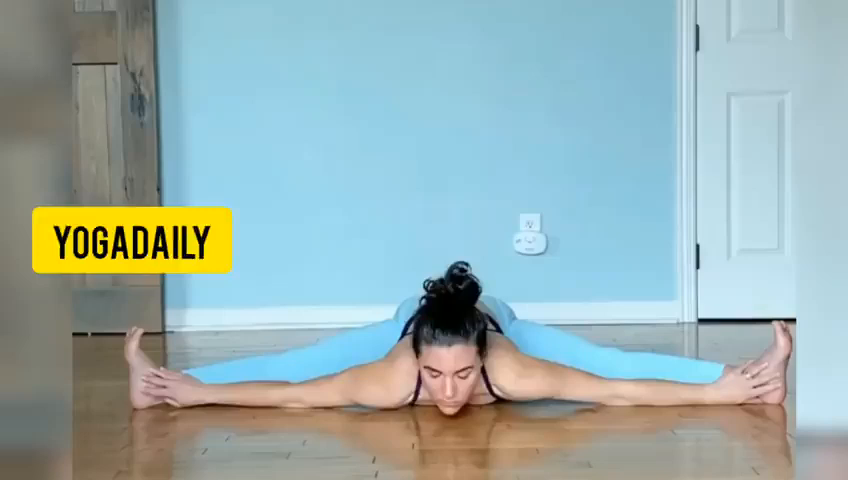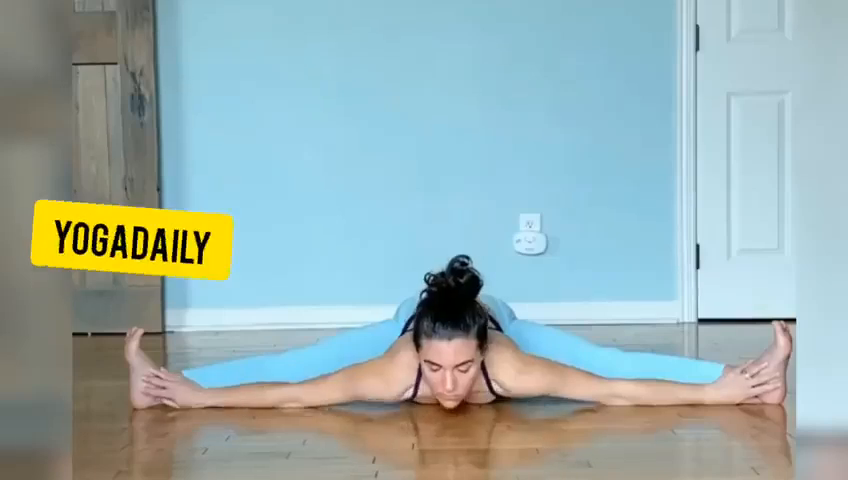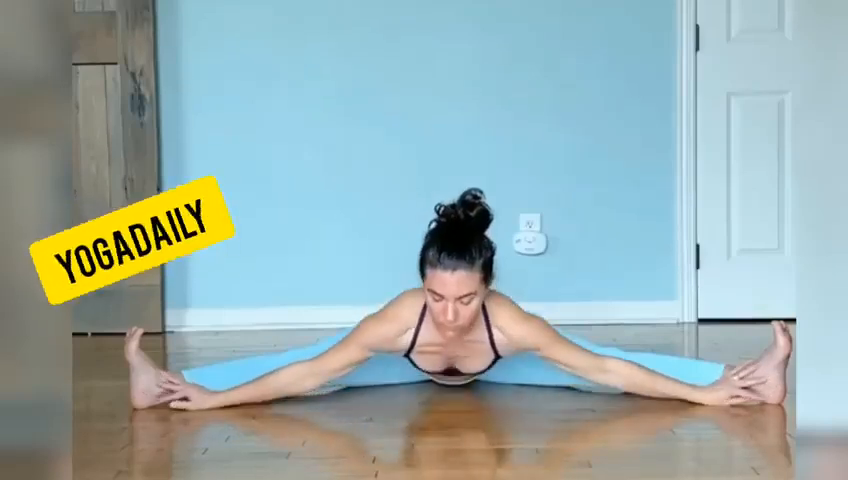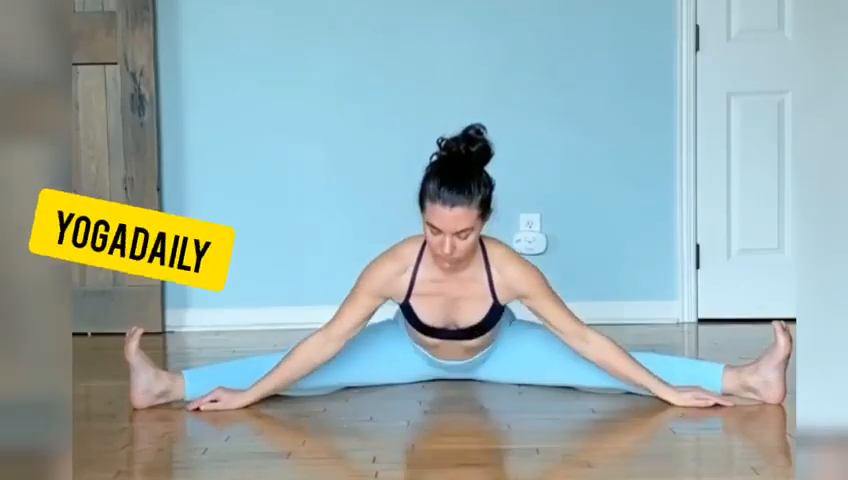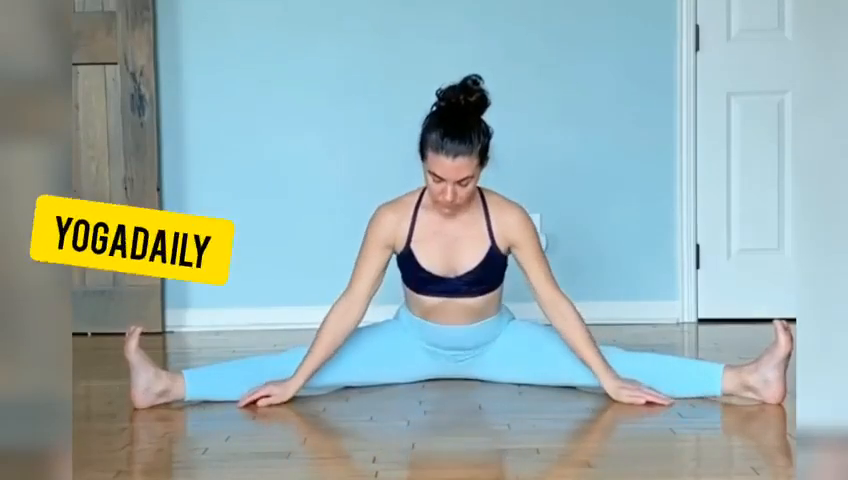
dt=0.4s
person 1, frame 1
left shoulder: (512, 370)
right shoulder: (391, 378)
left elbow: (622, 385)
right elbow: (290, 387)
left wrist: (720, 391)
right wrist: (197, 392)
left hip: (500, 321)
right hip: (407, 321)
left knee: (608, 357)
right knee: (299, 359)
left ankle: (745, 379)
right ankle: (170, 382)
person 1, frame 2
left shoulder: (510, 365)
right shoulder: (395, 367)
left elbow: (620, 386)
right elbow: (290, 388)
left wrist: (717, 391)
right wrist: (200, 395)
left hip: (503, 322)
right hip: (405, 322)
left knee: (611, 358)
right knee: (295, 360)
left ankle: (742, 378)
right ankle: (170, 380)
person 1, frame 3
left shoulder: (510, 322)
right shoulder: (397, 320)
left elbow: (605, 366)
right elbow: (305, 371)
left wrist: (701, 393)
right wrist: (215, 398)
left hip: (495, 362)
right hip: (411, 363)
left knee: (586, 362)
right knee: (300, 355)
right ankle: (169, 382)
person 1, frame 4
left shoulder: (509, 266)
right shoulder: (393, 266)
left elbow: (581, 336)
right elbow: (328, 339)
left wrist: (664, 389)
right wrist: (250, 392)
left hip: (494, 352)
right hip: (412, 351)
left knee: (609, 367)
right knee: (302, 371)
person 1, frame 5
left shoulder: (508, 218)
right shoulder: (392, 218)
left elbow: (555, 301)
right elbow: (351, 305)
left wrist: (609, 382)
right wrist: (294, 381)
left hip: (494, 343)
right hip: (413, 342)
left knee: (610, 364)
right knee: (319, 368)
right ankle: (168, 384)
